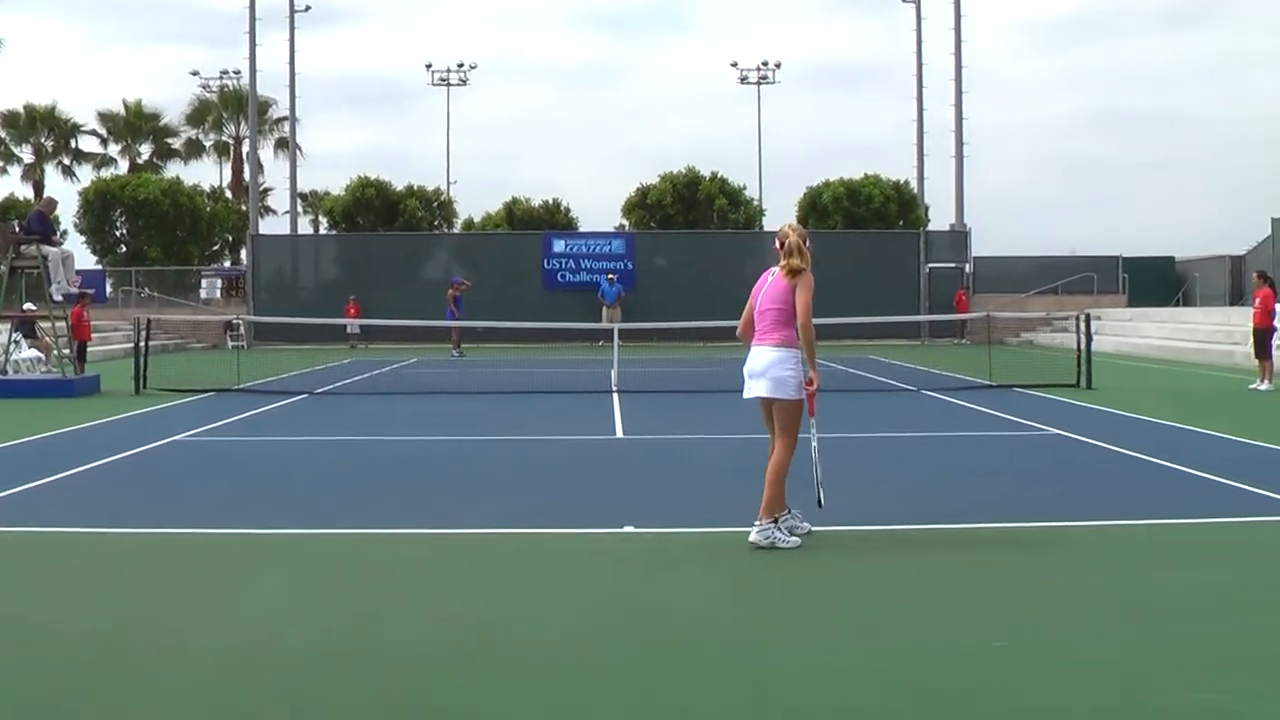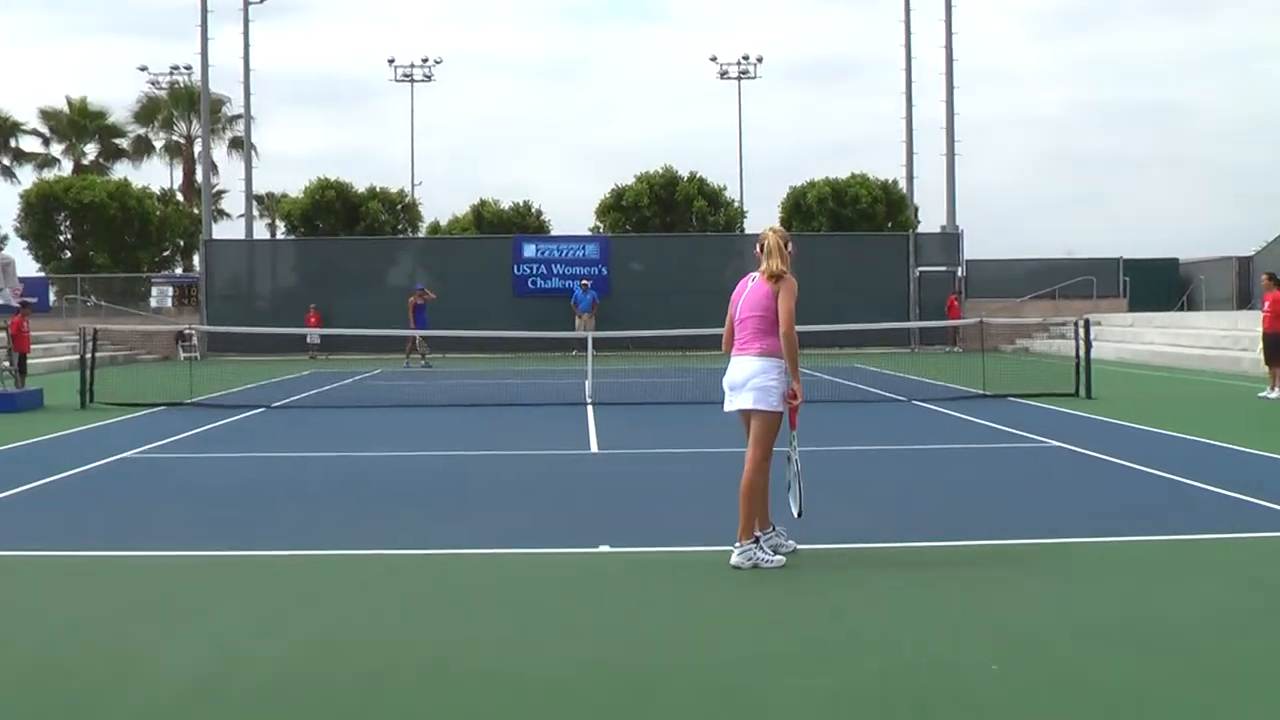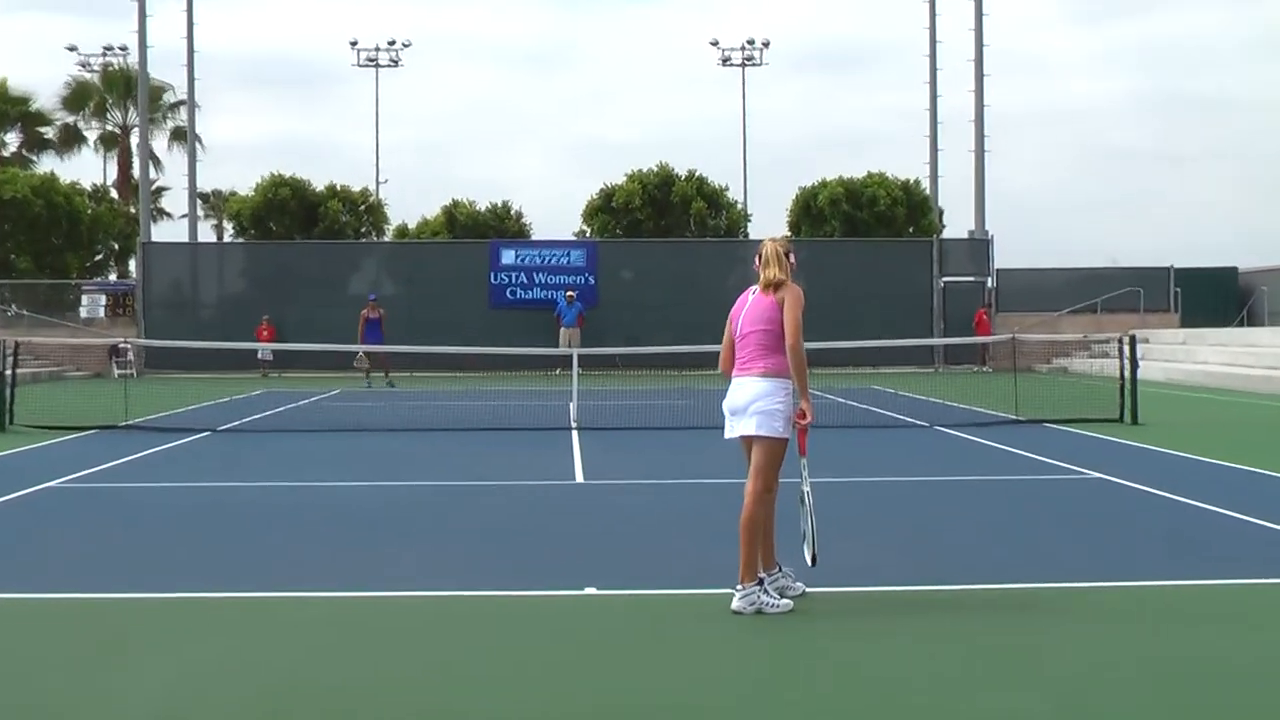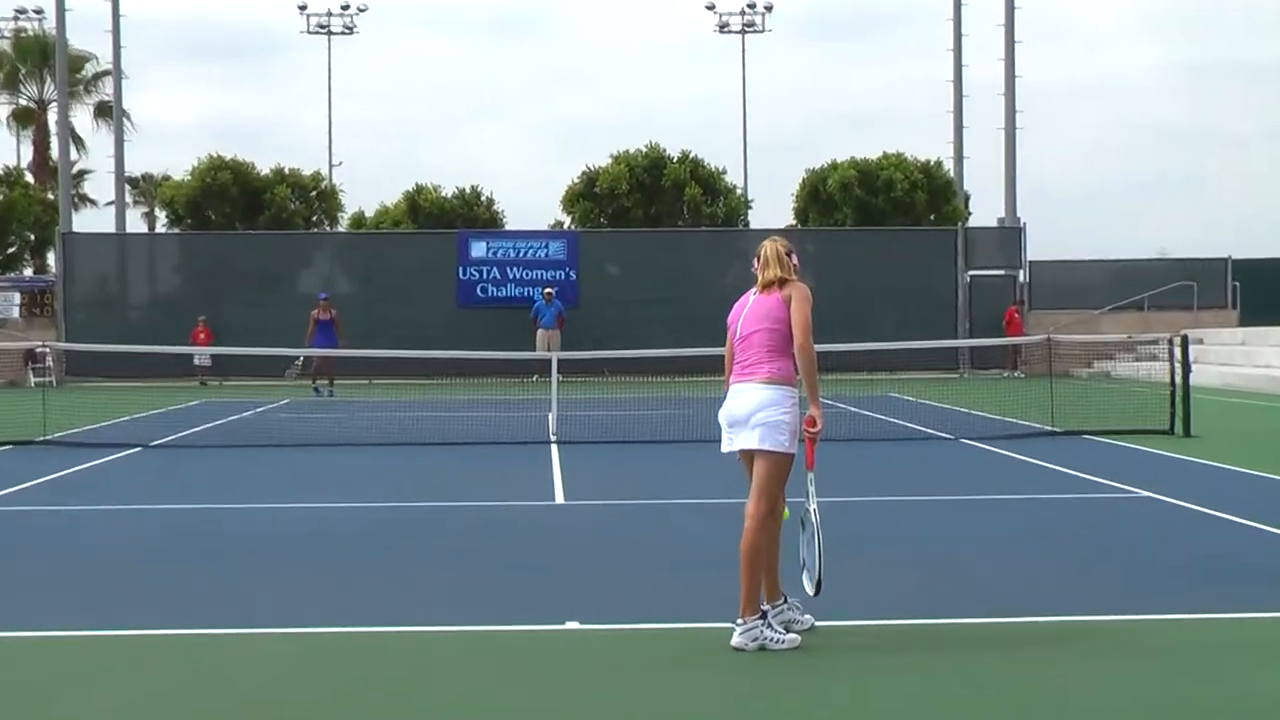
dt=0.4s
person 1, frame 1
left shoulder: (765, 278)
right shoulder: (802, 276)
left elbow: (743, 330)
right elbow: (804, 322)
right wrist: (812, 367)
left hip: (758, 360)
right hip: (783, 360)
left knee: (778, 441)
right knee: (785, 445)
left ankle: (781, 514)
right ankle: (764, 524)
person 1, frame 2
left shoulder: (744, 284)
right shoulder: (784, 281)
left elbow: (727, 342)
right elbow: (786, 331)
right wrist: (795, 378)
left hip: (737, 370)
right hip: (765, 371)
left knee: (761, 456)
right knee: (756, 460)
left ankle: (765, 532)
right ankle: (744, 546)
person 1, frame 3
left shoulder: (743, 299)
right shoulder: (789, 291)
left elbow: (724, 365)
right elbow: (793, 344)
right wrist: (804, 396)
left hip: (738, 391)
right hip: (769, 391)
left knee: (765, 487)
right knee: (758, 492)
left ankle: (770, 573)
right ankle: (747, 589)
person 1, frame 4
left shoulder: (741, 303)
right shoulder: (796, 290)
right elbow: (802, 344)
left wrist: (742, 419)
right wrist: (815, 403)
left hip: (738, 400)
right hip: (772, 399)
left knee: (772, 506)
right knee: (760, 513)
